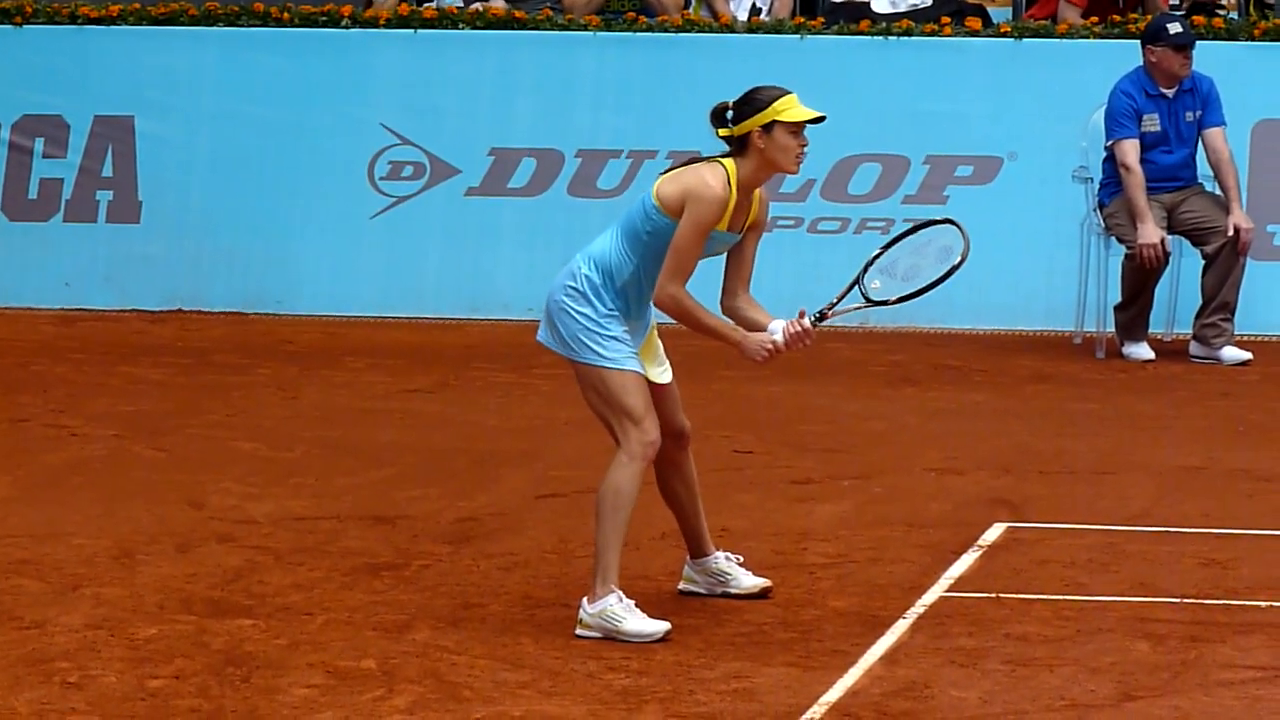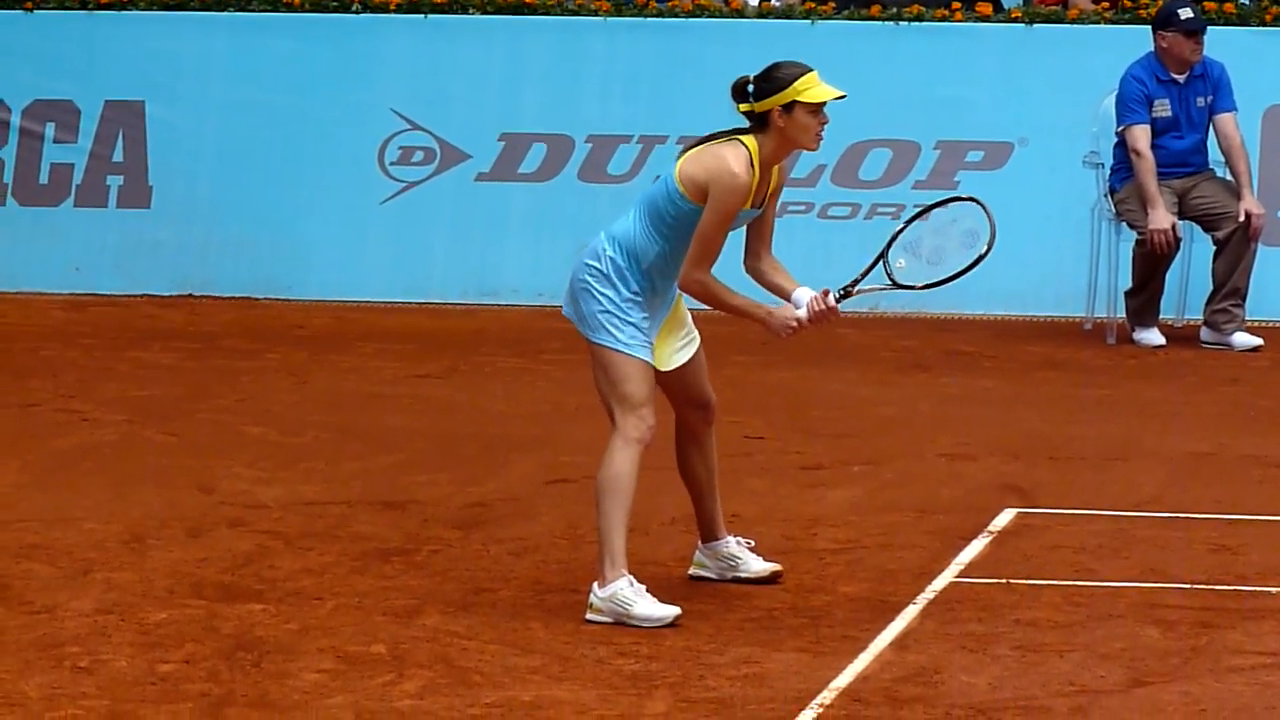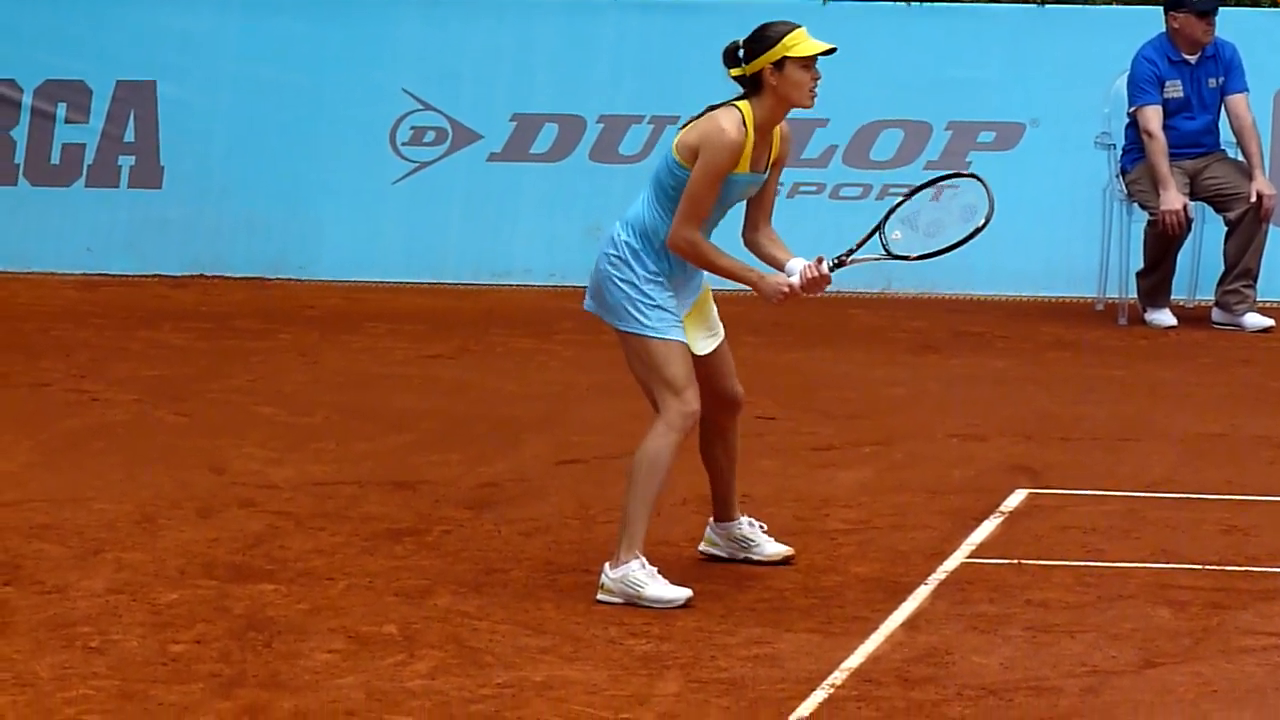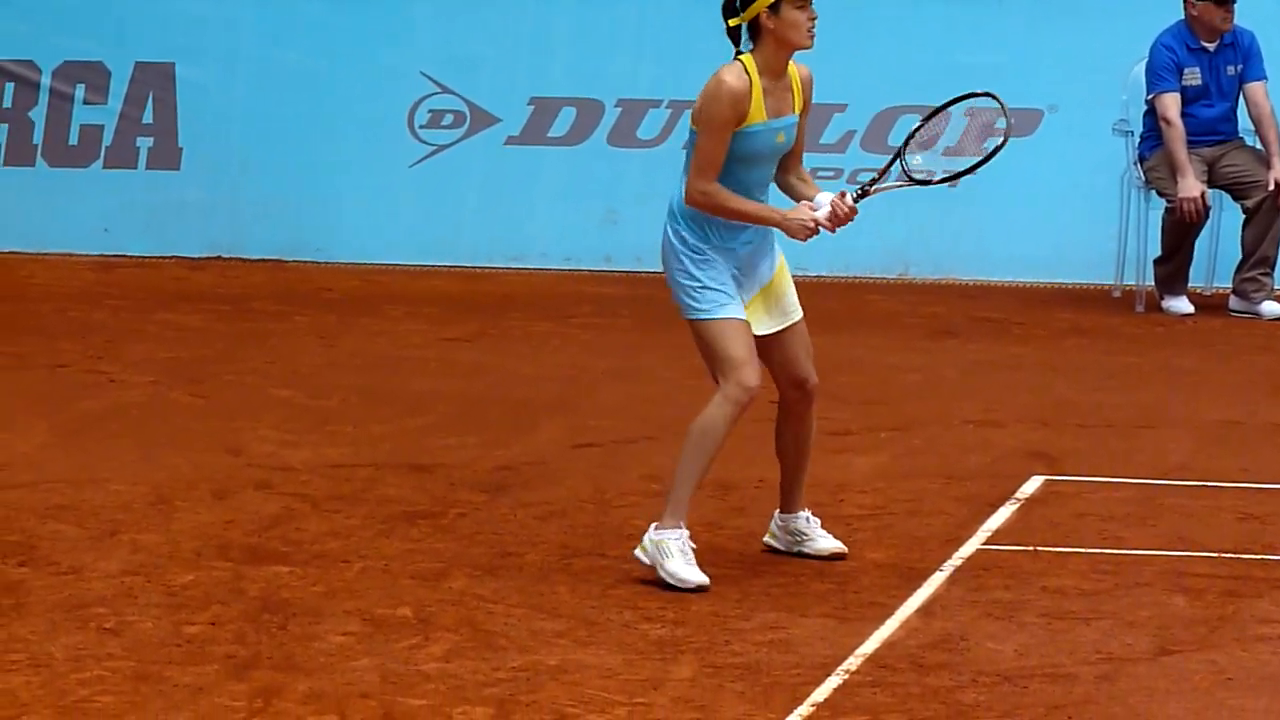
dt=0.4s
person 1, frame 1
left shoulder: (755, 205)
right shoulder: (711, 188)
left elbow: (735, 300)
right elbow: (669, 293)
left wrist: (777, 328)
right wrist: (741, 341)
left hip: (629, 310)
right hip: (589, 303)
left knee: (675, 436)
right knee: (641, 440)
left ankle: (704, 564)
right ankle: (601, 601)
person 1, frame 2
left shoulder: (771, 170)
right shoulder: (733, 172)
left elbow: (758, 259)
right elbow: (695, 277)
left wrist: (802, 297)
right wrist: (766, 316)
left hip: (655, 288)
right hip: (614, 284)
left knee: (698, 411)
right knee: (636, 425)
left ankle: (715, 547)
right ankle: (612, 584)
person 1, frame 3
left shoulder: (777, 138)
right shoulder: (727, 132)
left elbow: (756, 231)
right elbow: (684, 237)
left wrist: (796, 267)
right wrist: (758, 281)
left hip: (678, 274)
right hip: (637, 269)
left knee: (726, 399)
right knee: (681, 409)
left ankle: (727, 528)
right ankle: (624, 567)
person 1, frame 4
left shoulder: (799, 80)
right shoulder: (731, 85)
right elbow: (699, 191)
left wrist: (821, 201)
right wrist: (783, 219)
left hip: (756, 251)
right hip: (702, 249)
left knee: (801, 385)
right knee: (741, 383)
left ankle: (790, 520)
right ankle: (668, 532)
person 2, frame 1
left shoulder: (1203, 87)
right shoulder: (1126, 93)
left elbow: (1218, 150)
right elbow: (1129, 164)
left wrist: (1236, 209)
right wrist: (1145, 223)
left hip: (1185, 191)
right hip: (1128, 194)
left knee: (1233, 234)
right knee: (1149, 248)
left ankle: (1211, 338)
right ankle: (1132, 335)
person 2, frame 2
left shoulder: (1214, 73)
right shoulder: (1137, 78)
left elbow: (1230, 136)
right elbow: (1139, 149)
left wrist: (1247, 194)
right wrist: (1156, 209)
left hip: (1196, 177)
right hip: (1139, 179)
left knee: (1243, 220)
right knee: (1160, 234)
left ankle: (1222, 324)
right ankle: (1143, 322)
person 2, frame 3
left shoulder: (1226, 54)
right shoulder: (1149, 59)
left elbow: (1242, 117)
right elbow: (1151, 130)
left wrist: (1258, 175)
right wrist: (1167, 190)
left hip: (1208, 158)
right hip: (1151, 160)
left knee: (1256, 201)
right knee: (1172, 215)
left ankle: (1233, 304)
right ankle: (1154, 302)
person 2, frame 4
left shoulder: (1245, 42)
right shoulder: (1167, 47)
right elbow: (1169, 117)
right wrist: (1185, 177)
left hip: (1226, 146)
right hip: (1169, 148)
right knee: (1190, 203)
left ankle: (1250, 292)
right ankle: (1172, 289)
